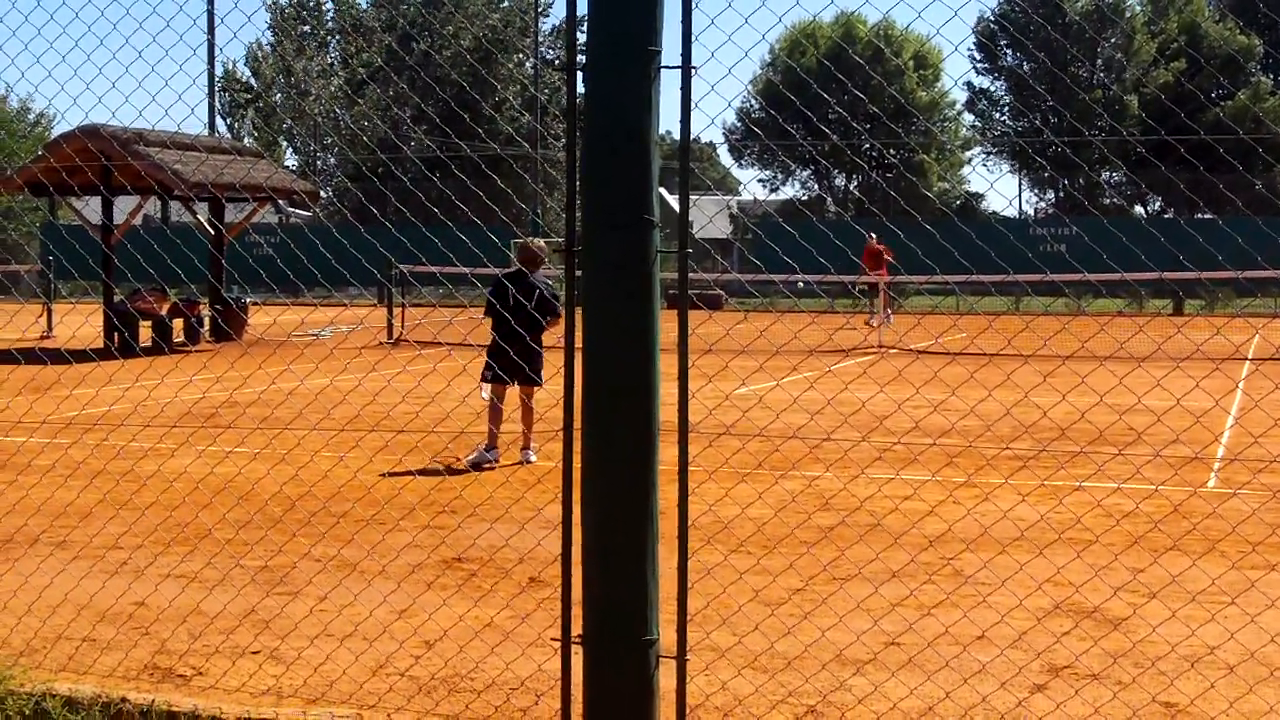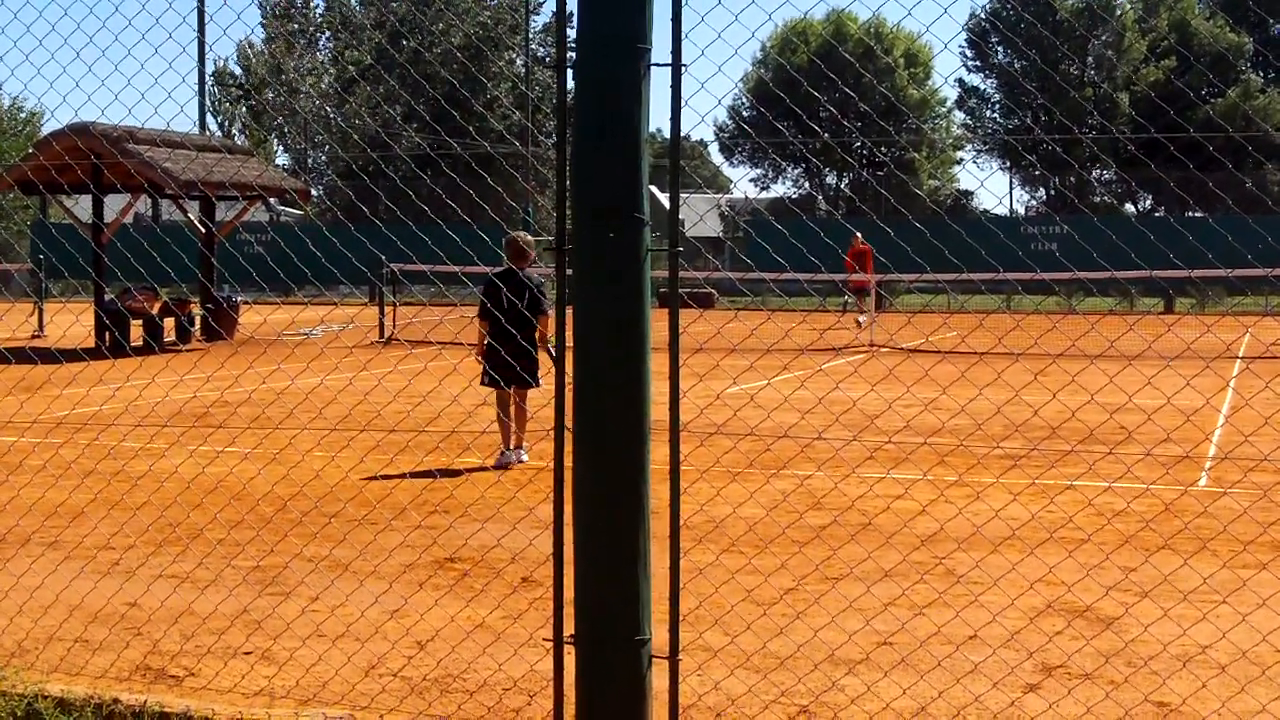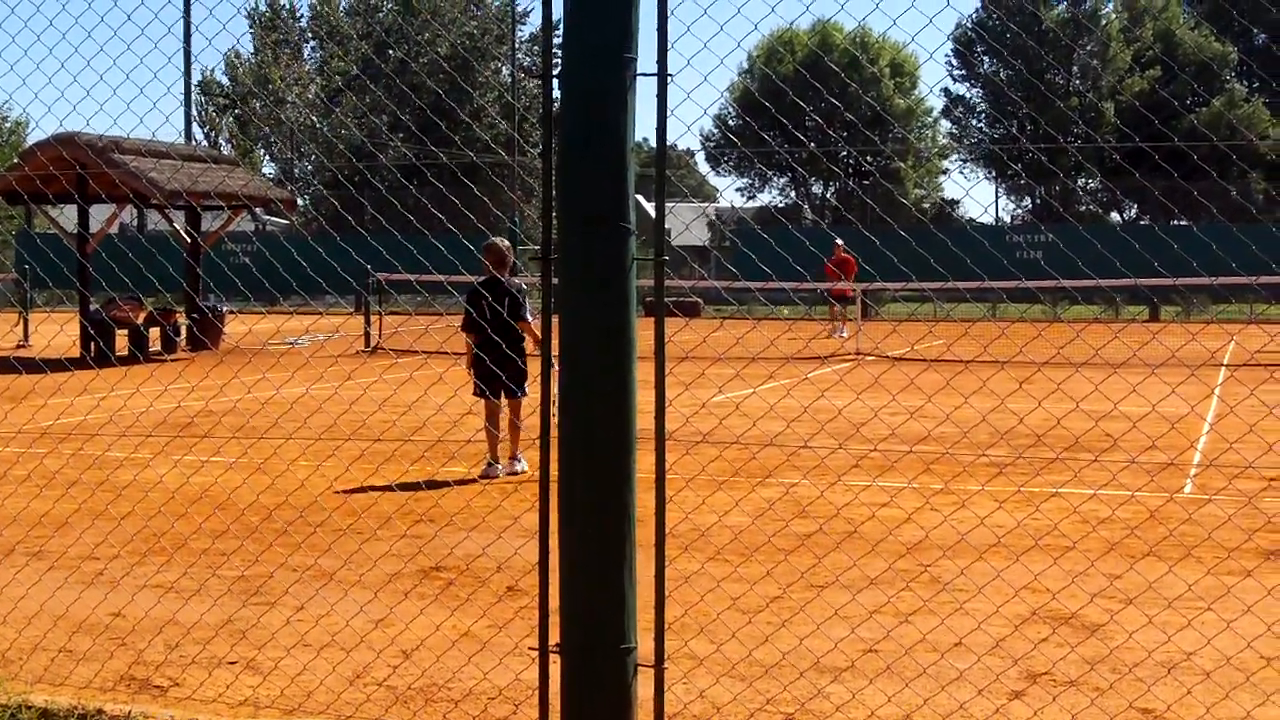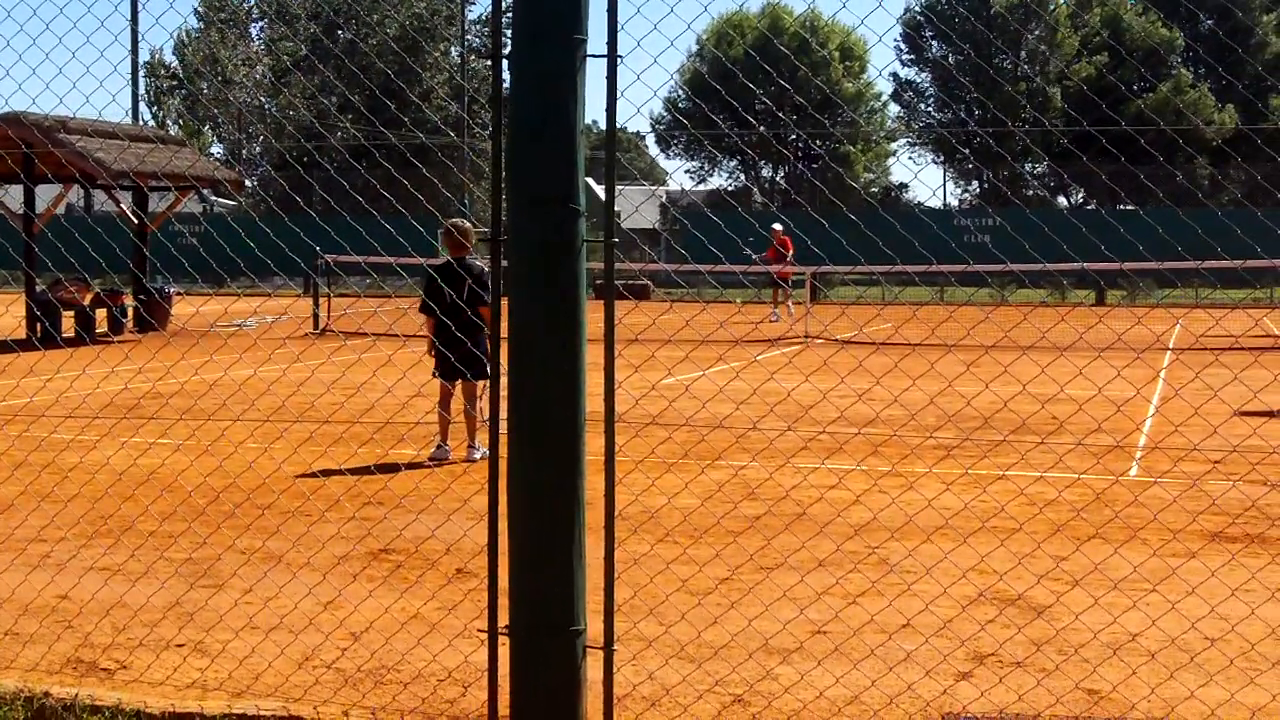
dt=0.4s
person 1, frame 1
left shoulder: (503, 279)
right shoulder: (544, 285)
left elbow: (491, 313)
right elbow: (556, 317)
right wrist: (537, 329)
left hip: (502, 345)
right hip: (530, 347)
left knee: (497, 397)
right knee: (527, 399)
left ankle: (491, 447)
right ankle: (527, 449)
person 1, frame 2
left shoulder: (494, 280)
right shoulder: (534, 281)
left elbow: (484, 318)
right elbow: (542, 315)
left wrist: (480, 344)
right wrist: (543, 335)
left hip: (497, 347)
right hip: (525, 346)
left knee: (503, 399)
right knee: (520, 400)
left ankle: (507, 450)
right ankle: (519, 448)
person 1, frame 3
left shoulder: (476, 290)
right shoulder: (516, 287)
left elbow: (470, 329)
right elbow: (523, 321)
left wrist: (470, 355)
right wrist: (537, 339)
left hip: (486, 357)
right hip: (513, 355)
left knee: (491, 410)
right knee: (514, 408)
left ankle: (494, 463)
right ankle: (515, 458)
person 1, frame 4
left shoulder: (436, 272)
right shoulder: (479, 270)
left elbow: (429, 312)
right elbow: (485, 307)
left wrist: (431, 339)
right wrist: (491, 330)
left hip: (445, 340)
right hip: (473, 339)
left knee: (446, 393)
right knee: (470, 394)
left ankle: (443, 445)
right ankle: (472, 446)
